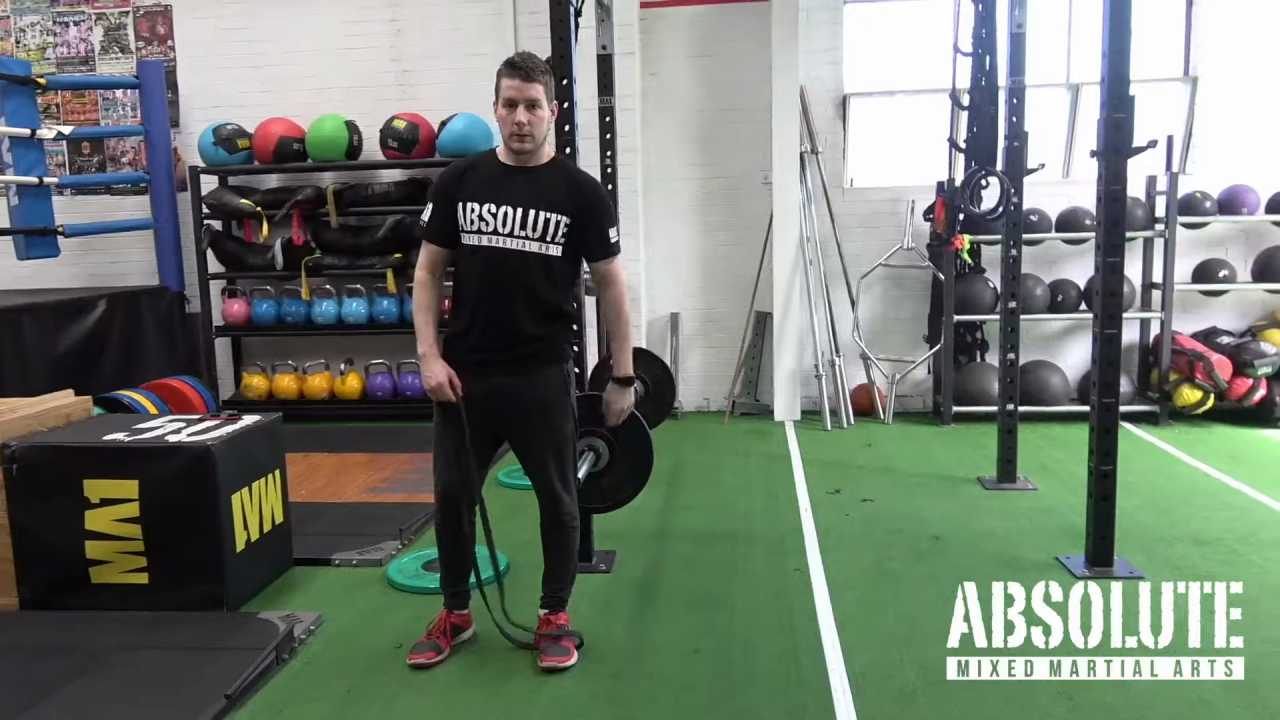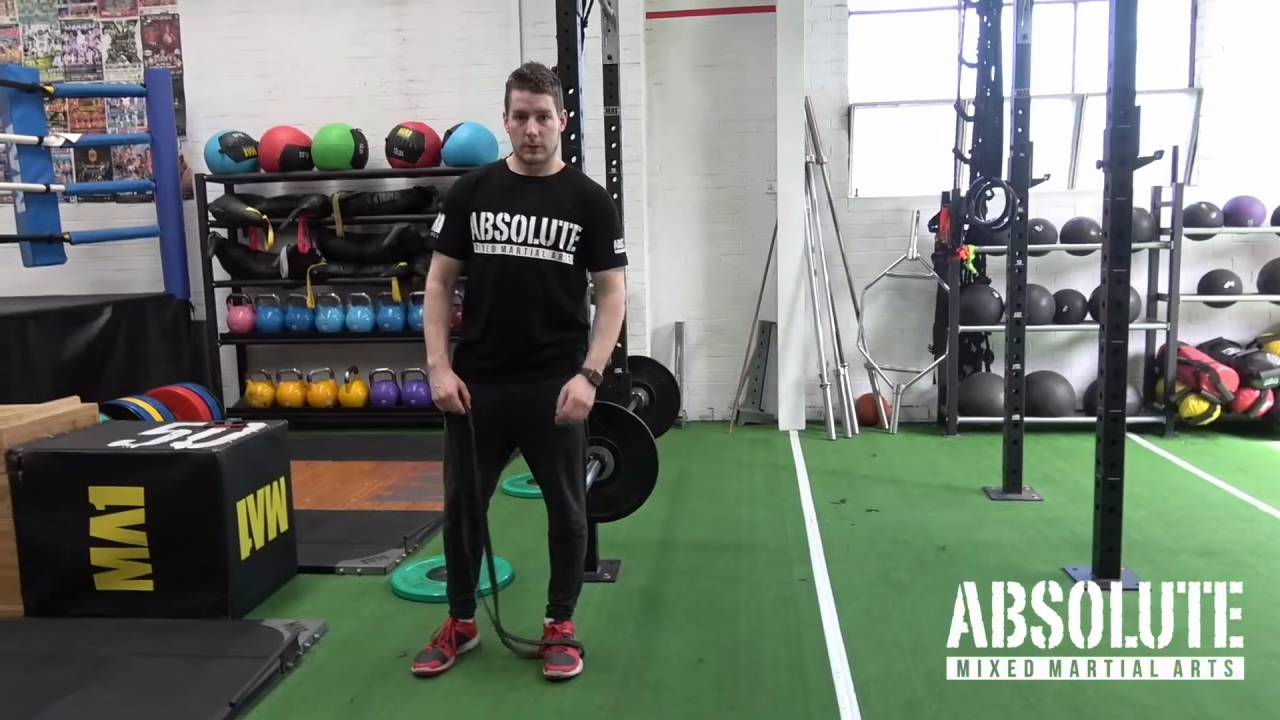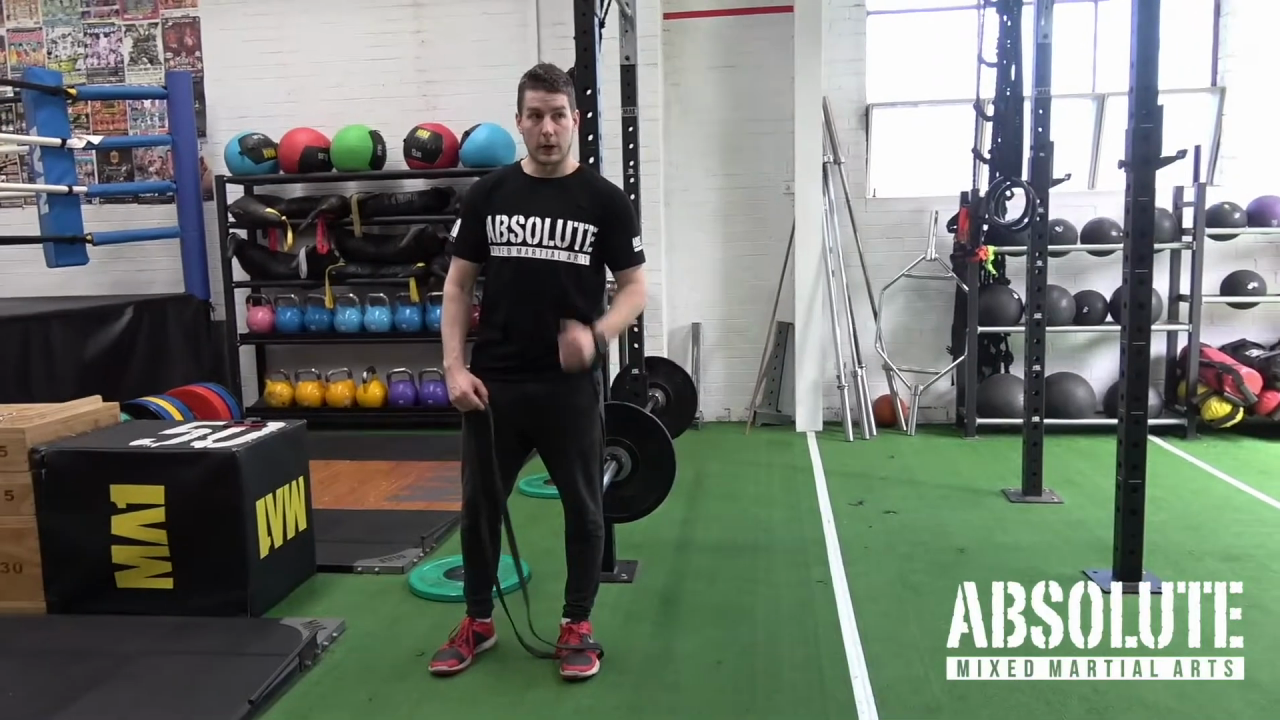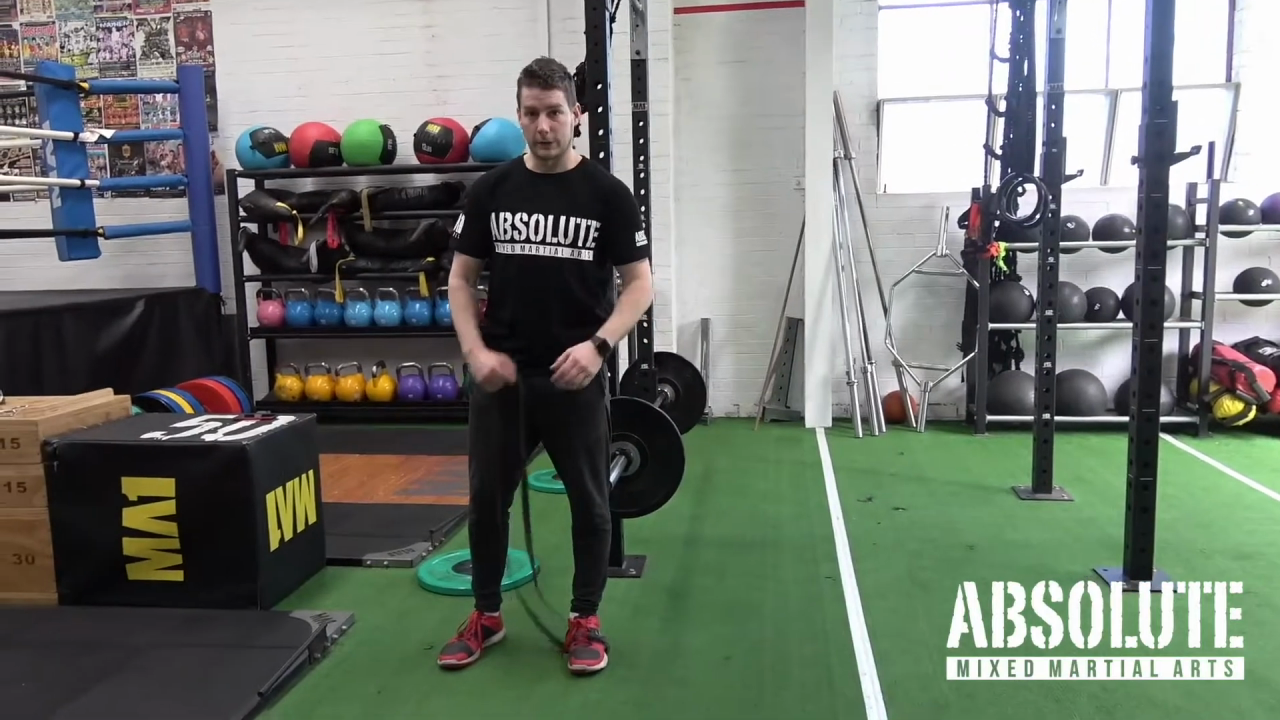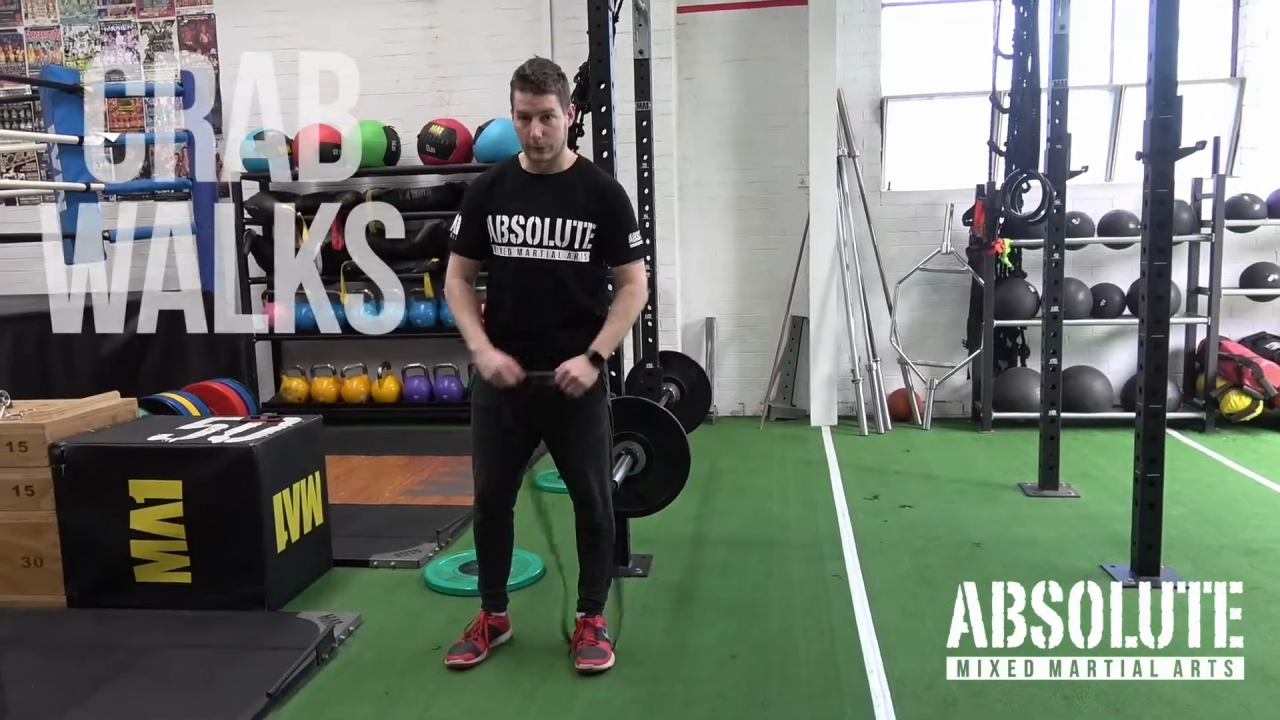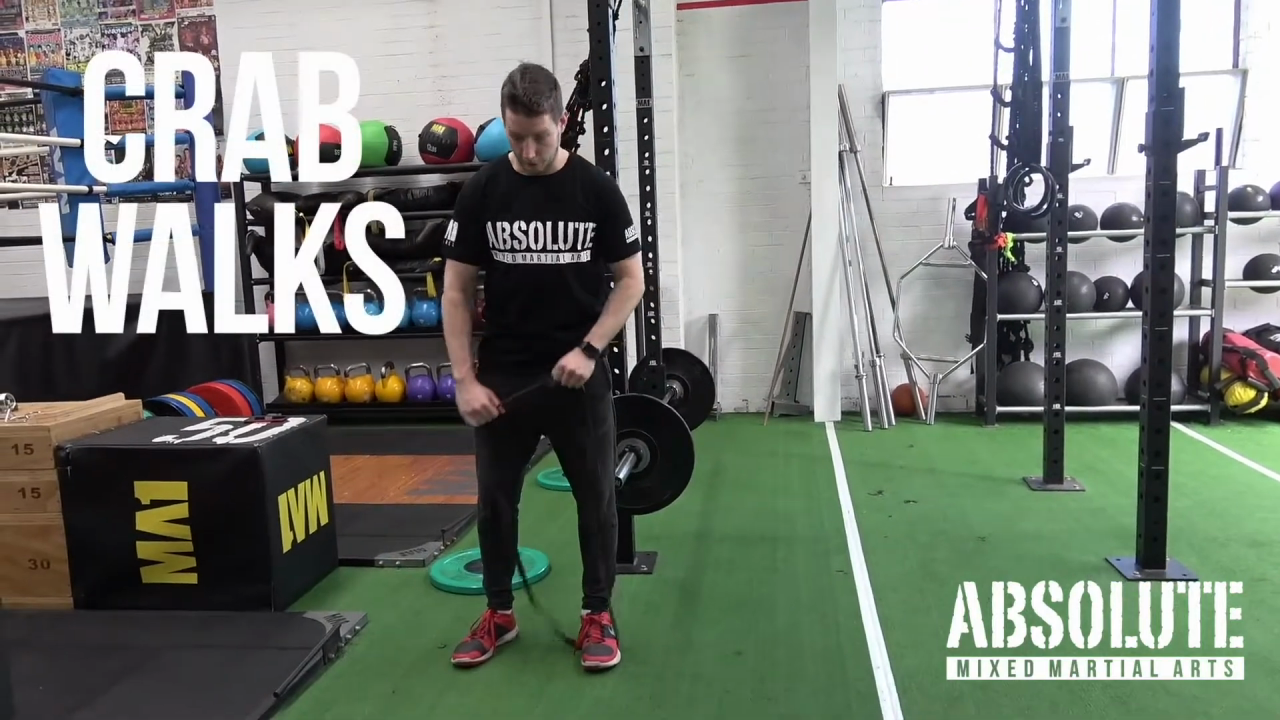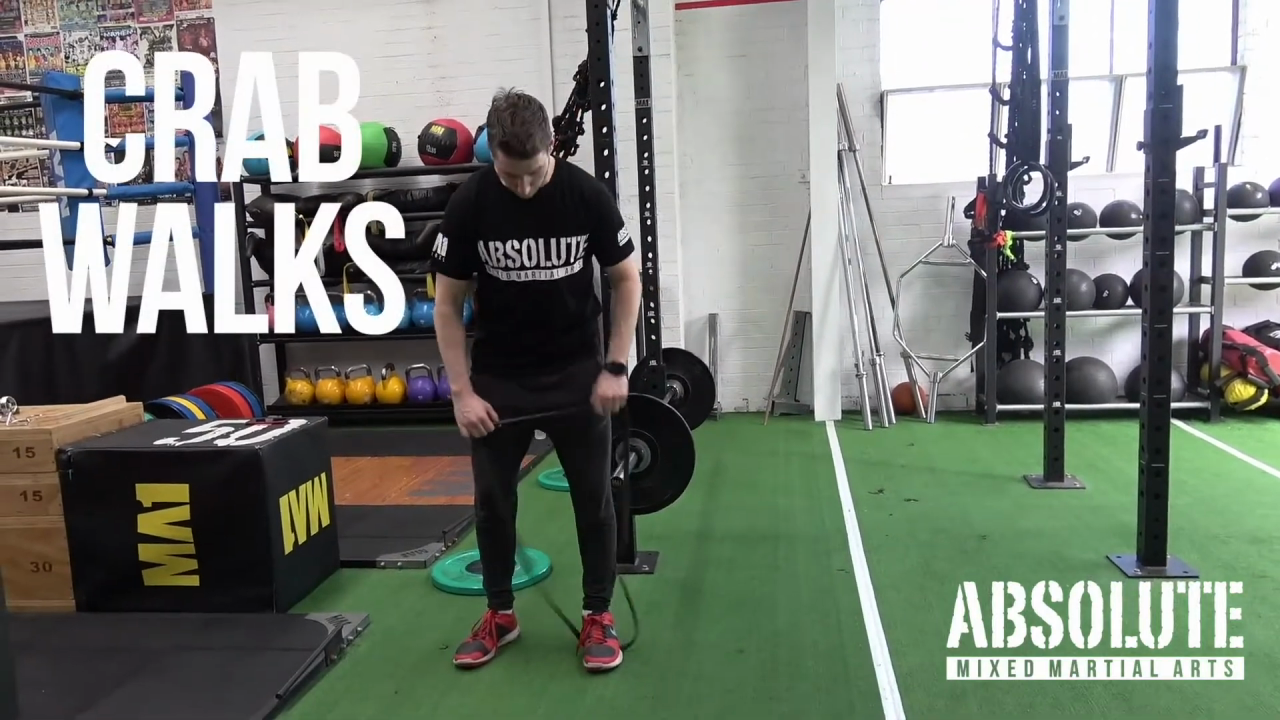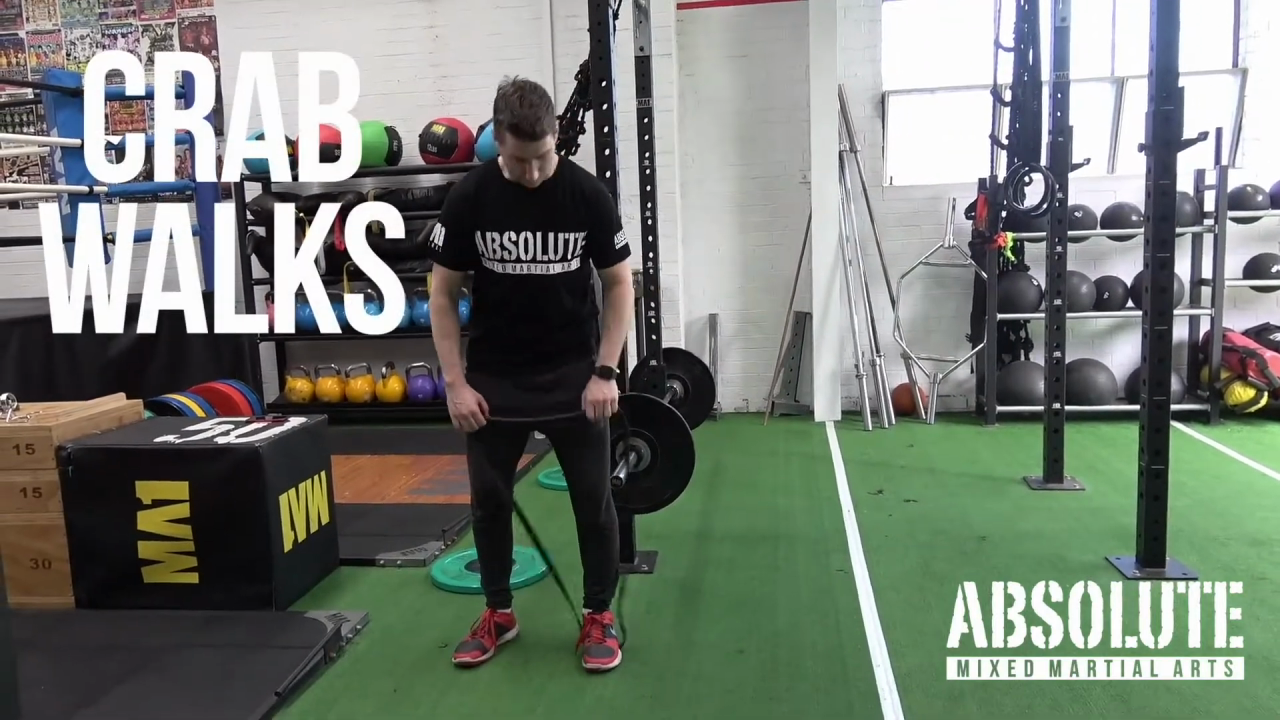
dt=0.4s
person 1, frame 1
left shoulder: (579, 191)
right shoulder: (459, 180)
left elbow: (610, 283)
right elbow: (428, 271)
left wrist: (622, 376)
right wrist: (429, 355)
left hip: (543, 377)
right hip: (467, 375)
left knee: (557, 500)
right knee: (452, 497)
left ankle: (554, 615)
right ankle: (455, 615)
person 1, frame 2
left shoulder: (589, 200)
right shoulder: (471, 191)
left elbow: (611, 292)
right elbow: (440, 281)
left wrist: (589, 374)
right wrist: (438, 365)
left hip: (553, 385)
right hip: (477, 383)
left knee: (565, 508)
right knee: (462, 505)
left ankle: (560, 624)
right ankle: (460, 623)
person 1, frame 3
left shoulder: (604, 200)
right shoulder: (487, 194)
left elbow: (634, 286)
right elbow: (458, 284)
left wrist: (597, 334)
right wrist: (454, 365)
left hip: (571, 385)
right hip: (494, 384)
left knee: (582, 508)
right knee: (480, 505)
left ankle: (577, 624)
right ankle: (477, 622)
person 1, frame 4
left shoulder: (606, 193)
right shoulder: (490, 189)
left elbow: (639, 282)
right elbow: (461, 278)
left wrist: (598, 345)
right wrist: (475, 349)
left hip: (576, 381)
right hip: (501, 378)
left knee: (588, 502)
right knee: (487, 498)
left ankle: (584, 618)
right ankle: (486, 616)
person 1, frame 5
left shoulder: (601, 192)
right shoulder: (487, 190)
left elbow: (633, 285)
right elbow: (457, 277)
left wrist: (594, 357)
right wrist: (482, 349)
left hip: (576, 380)
right hip: (501, 379)
left knee: (592, 502)
right knee: (492, 499)
left ankle: (591, 618)
right ankle: (493, 616)
person 1, frame 6
left shoulder: (596, 189)
right shoulder: (481, 192)
left elbow: (630, 278)
right elbow: (456, 289)
left wrist: (589, 348)
right wrist: (464, 378)
left hip: (578, 375)
right hip: (501, 379)
left knee: (595, 500)
right knee: (495, 499)
left ankle: (597, 615)
right ankle: (499, 614)
person 1, frame 7
left shoulder: (587, 195)
right shoulder: (468, 205)
left elbow: (626, 279)
right elbow: (447, 302)
left wrist: (616, 368)
right wrist: (462, 391)
left hip: (577, 375)
right hip: (498, 378)
left knee: (593, 497)
right knee: (492, 498)
left ankle: (598, 616)
right ankle: (499, 613)
person 1, frame 8
left shoulder: (588, 194)
right shoulder: (470, 197)
left elbow: (618, 284)
right elbow: (443, 293)
left wrist: (606, 372)
right wrist: (455, 381)
left hip: (572, 374)
right hip: (494, 378)
left knee: (592, 498)
right knee: (489, 498)
left ankle: (598, 615)
right ankle: (498, 613)
